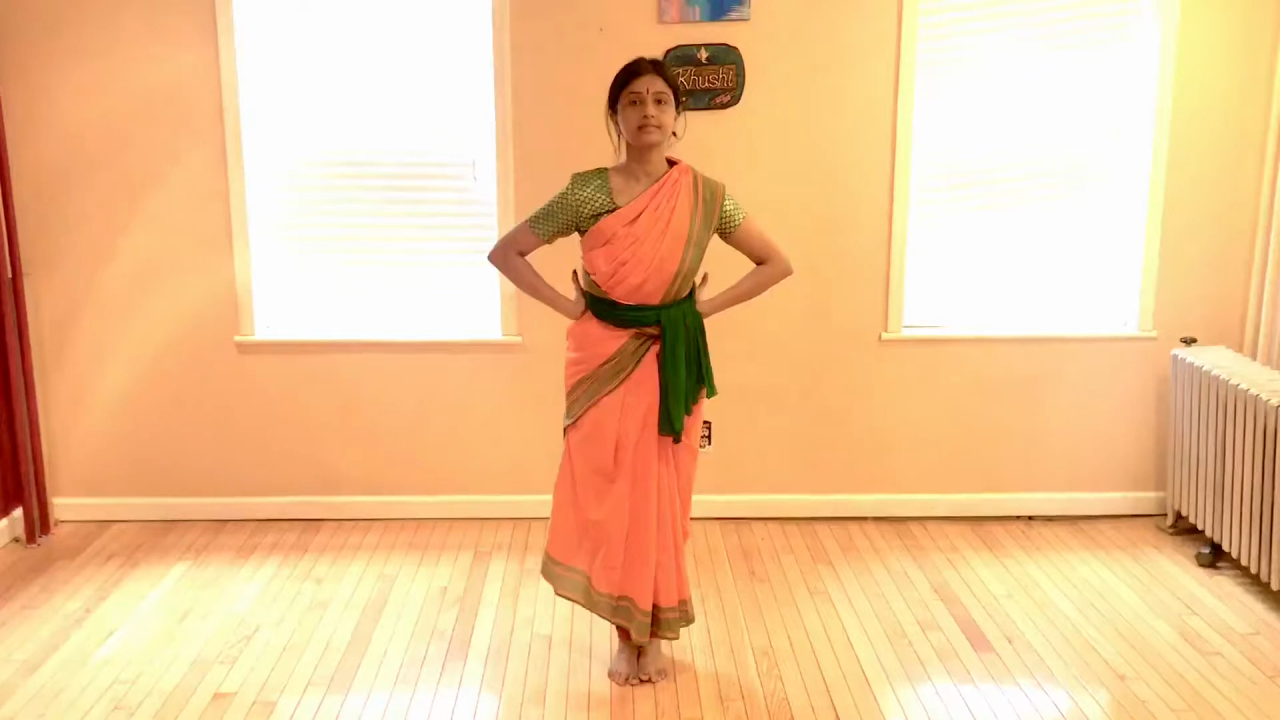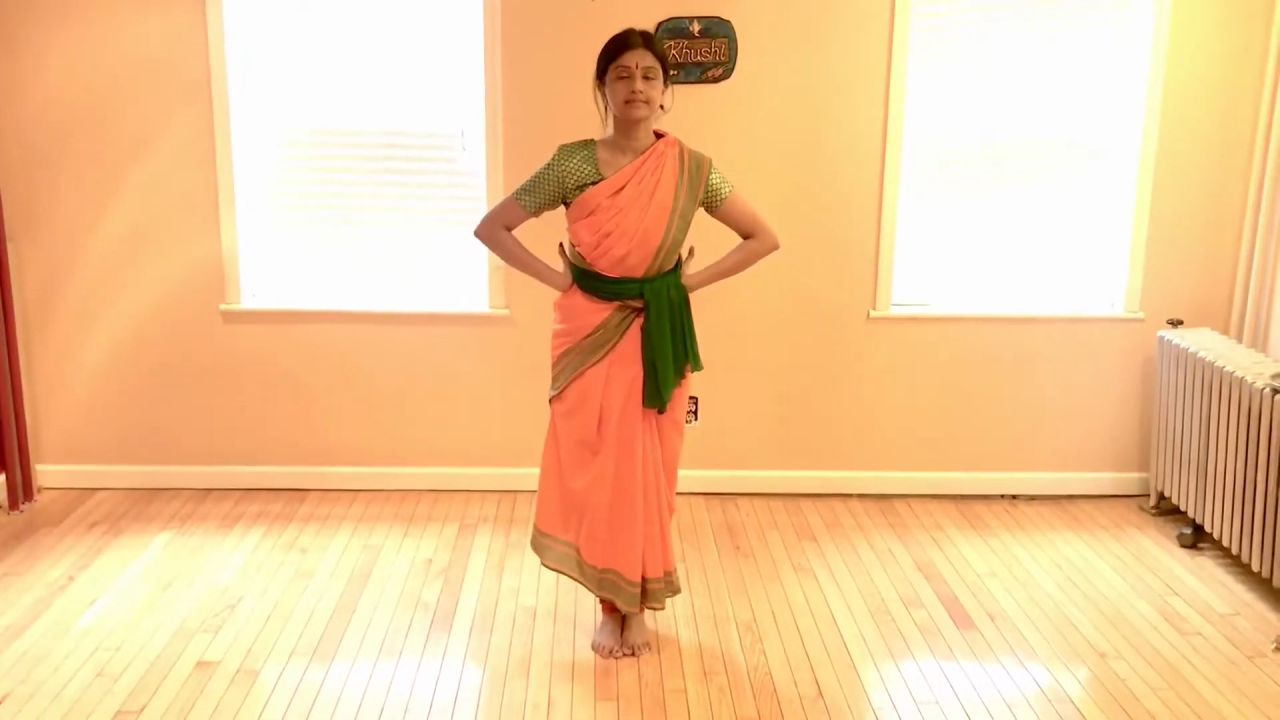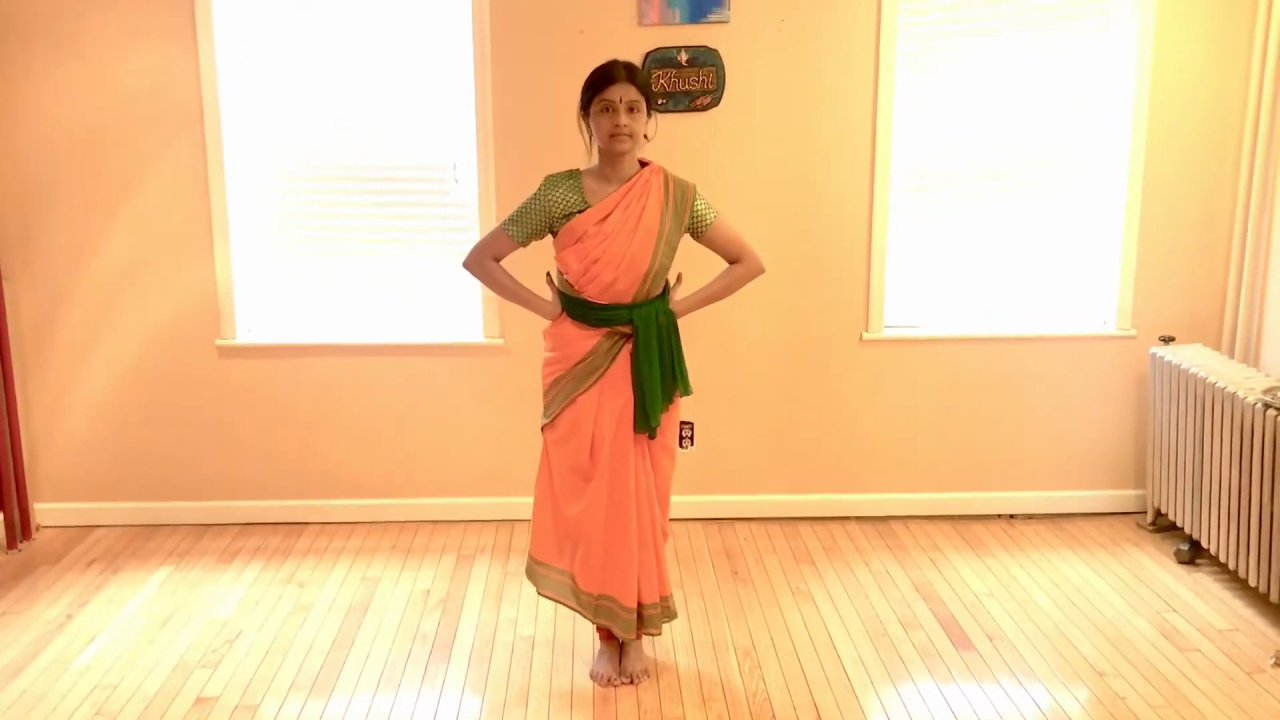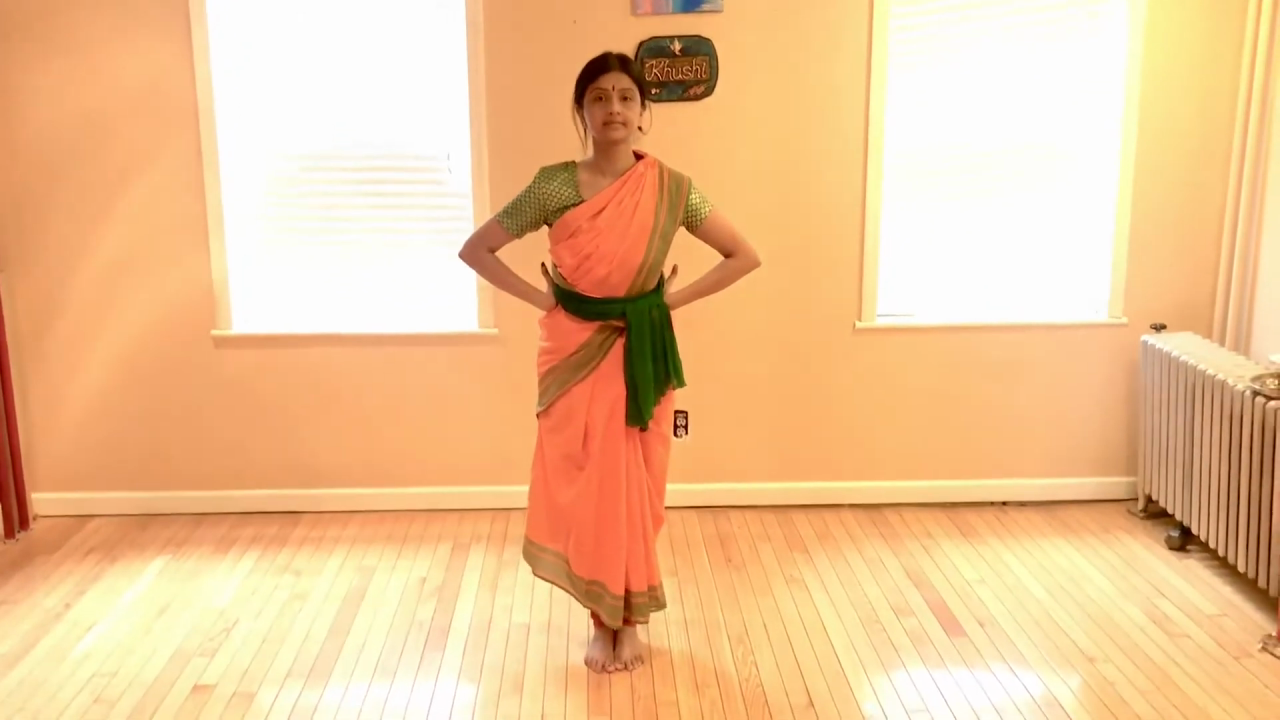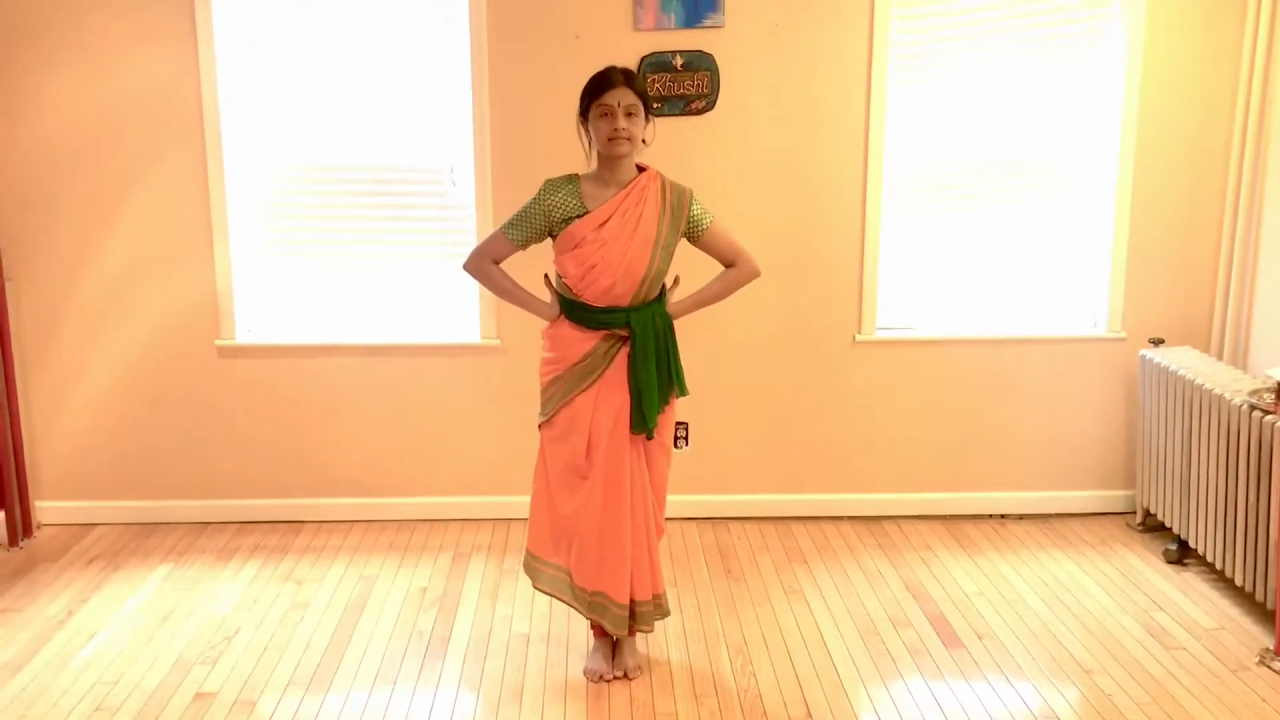
dt=1s
person 1, frame 1
left shoulder: (704, 195)
right shoulder: (587, 192)
left elbow: (776, 262)
right elbow: (504, 252)
left wrist: (708, 305)
right wrist: (570, 306)
left hip: (671, 362)
right hip: (604, 360)
left knee: (663, 494)
right knee: (609, 493)
left ankle: (654, 630)
right ankle: (625, 631)
person 1, frame 2
left shoulder: (691, 169)
right shoulder: (573, 164)
left elbow: (763, 238)
right elbow: (491, 227)
left wrist: (693, 280)
right wrist: (557, 278)
left hip: (657, 336)
right hip: (590, 332)
left knee: (648, 469)
right knee: (593, 469)
left ankle: (638, 604)
right ankle: (608, 605)
person 1, frame 3
left shoulder: (676, 196)
right shoulder: (558, 193)
left elbow: (748, 262)
right elbow: (479, 258)
left wrist: (681, 305)
right wrist: (546, 307)
left hip: (646, 362)
right hip: (580, 360)
left knee: (641, 497)
right knee: (587, 496)
left ankle: (636, 631)
right ankle: (606, 634)
person 1, frame 4
left shoulder: (671, 188)
right shoulder: (553, 186)
left elbow: (744, 256)
right elbow: (475, 249)
left wrist: (675, 298)
right wrist: (541, 298)
left hip: (639, 354)
right hip: (574, 352)
left knee: (635, 486)
right knee: (583, 486)
left ankle: (630, 618)
right ankle: (600, 620)
person 1, frame 5
left shoulder: (673, 200)
right shoulder: (558, 197)
left elbow: (744, 265)
right elbow: (479, 260)
left wrist: (677, 308)
right wrist: (544, 308)
left hip: (642, 365)
right hip: (577, 363)
left knee: (637, 497)
right knee: (585, 496)
left ankle: (630, 628)
right ankle: (600, 631)
